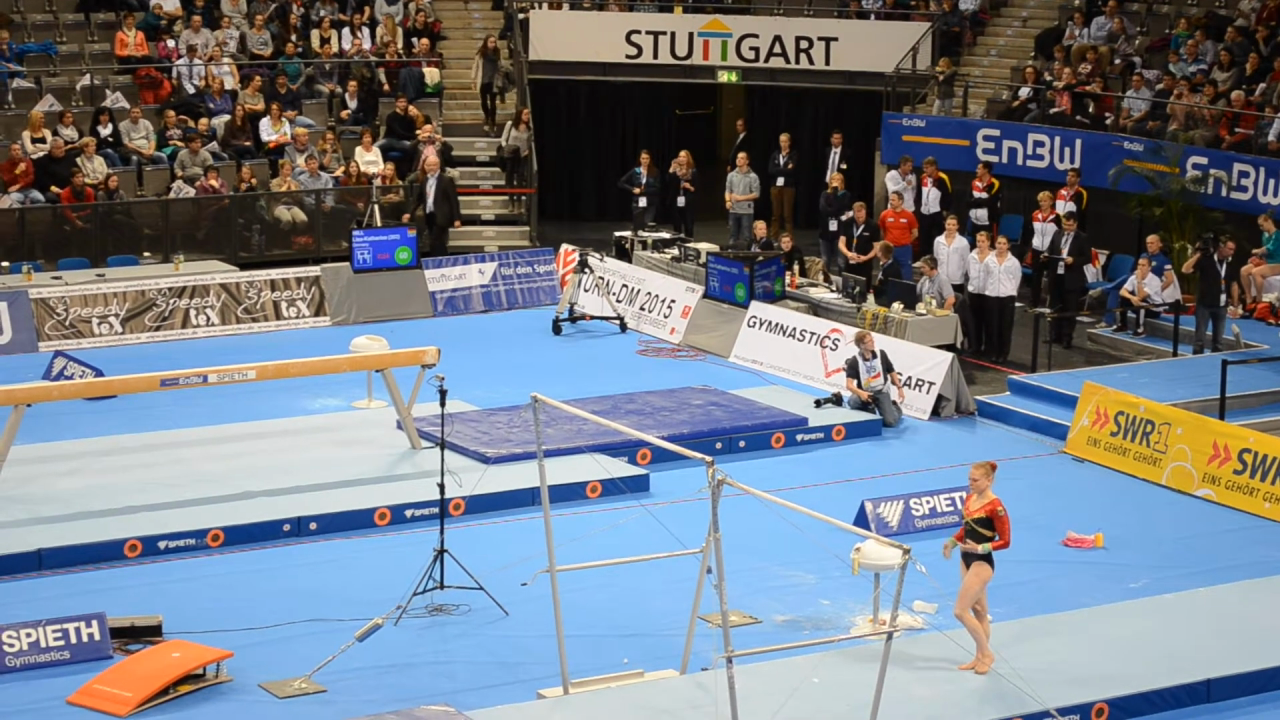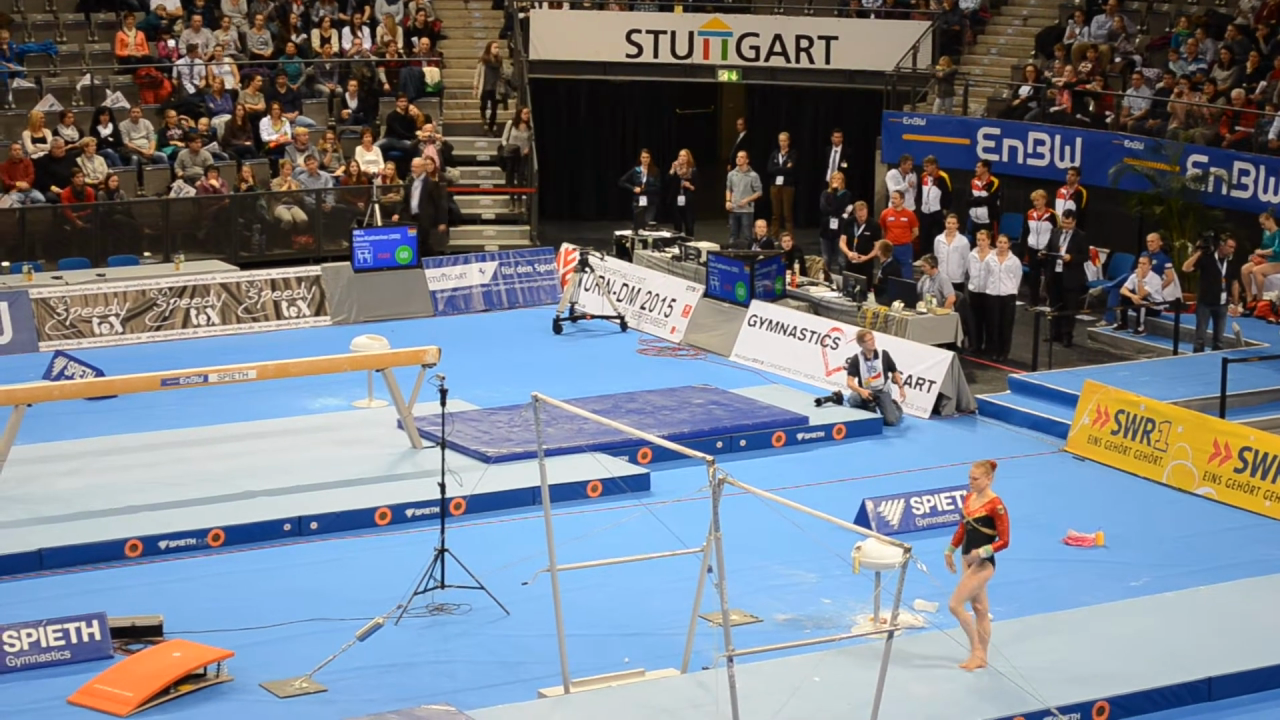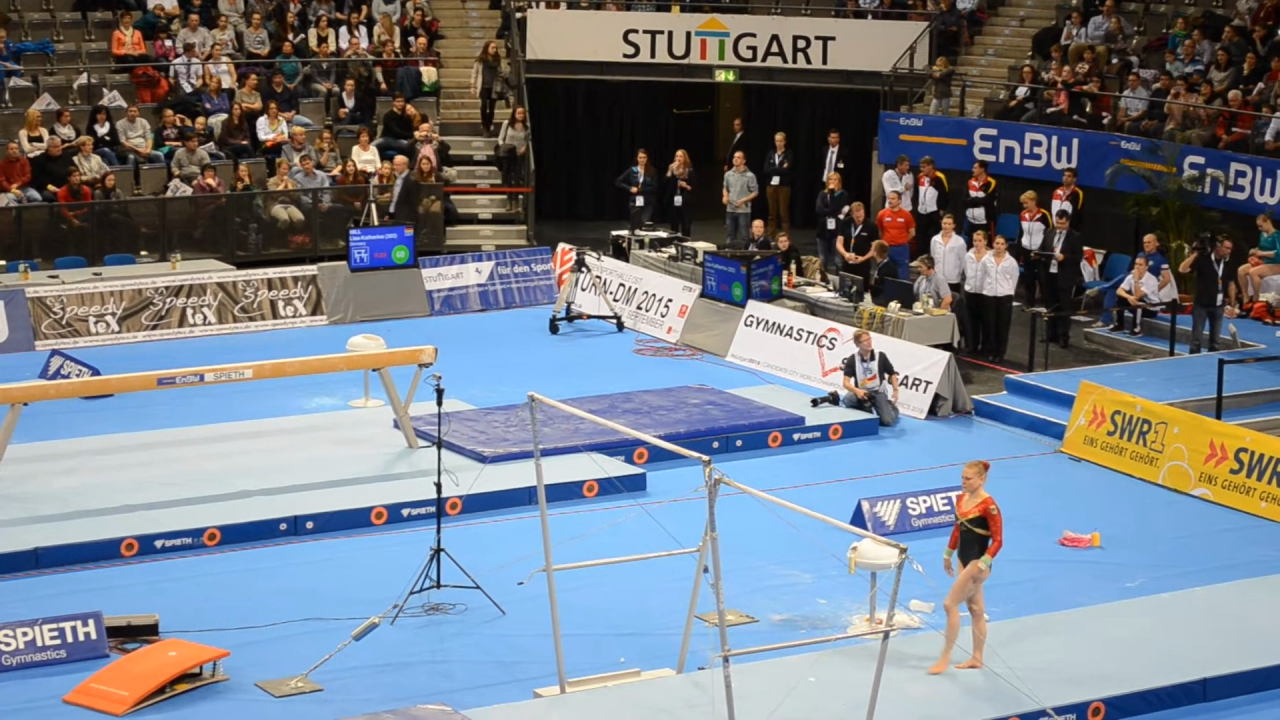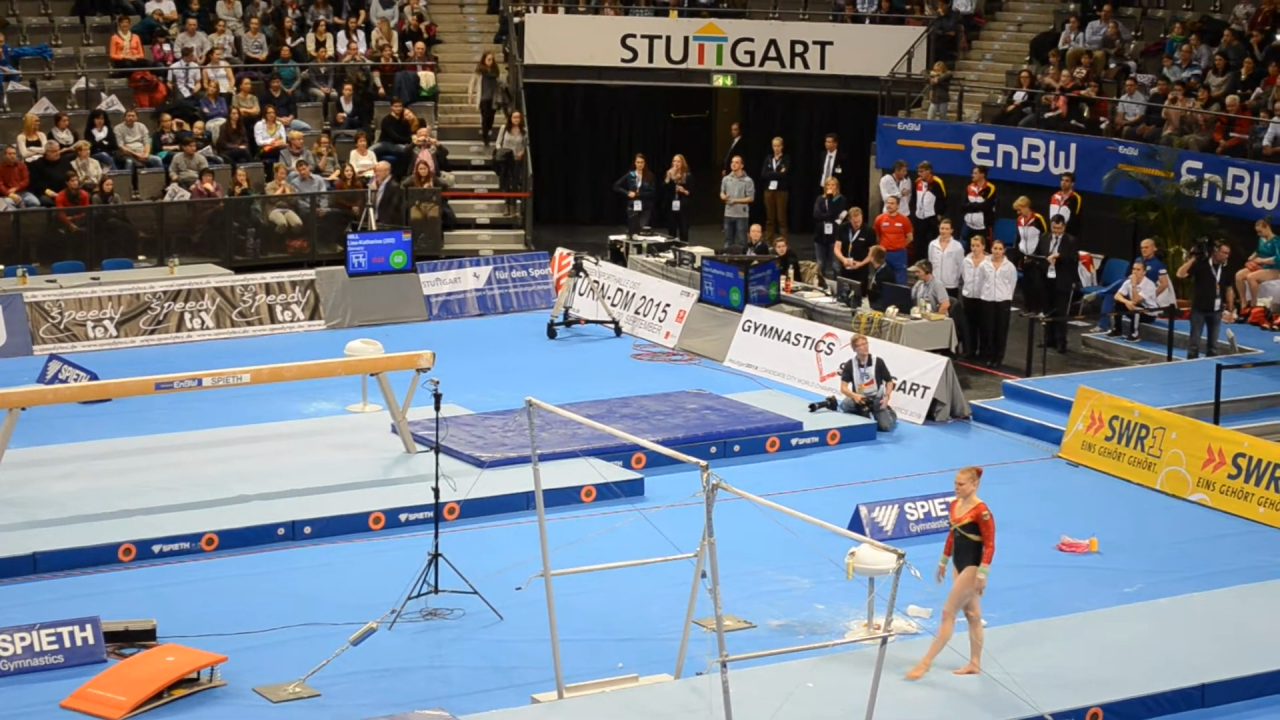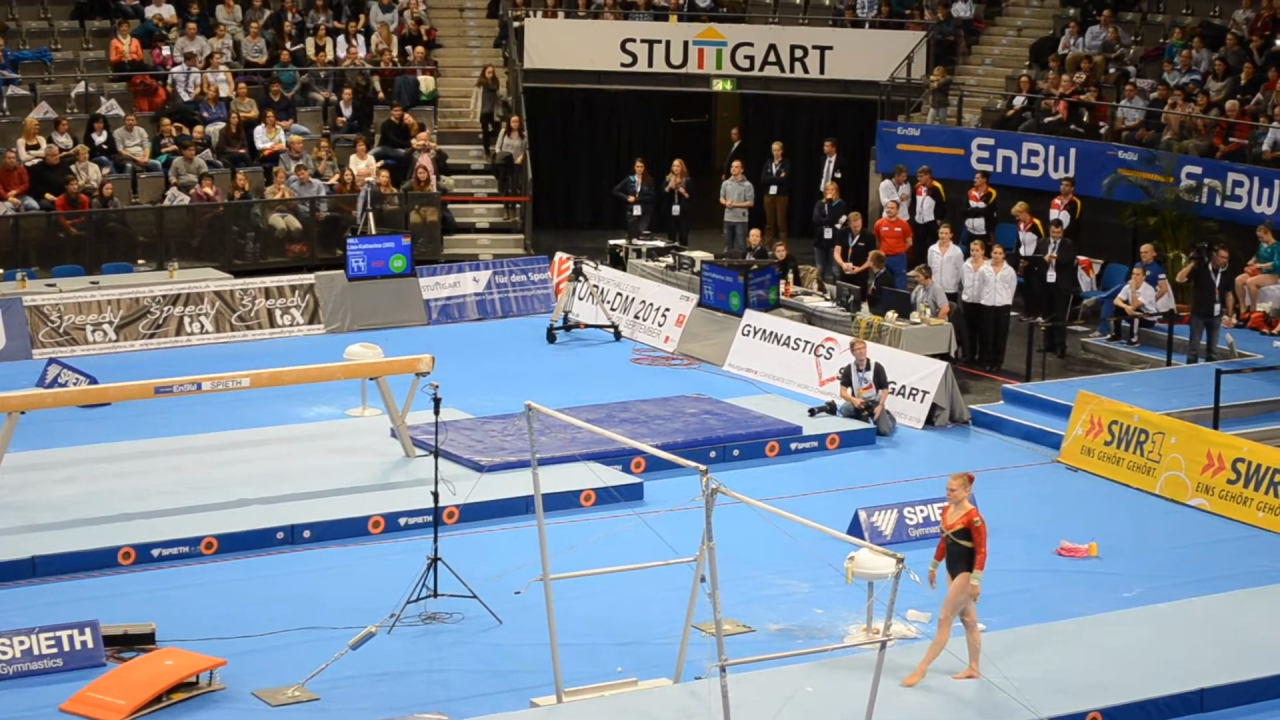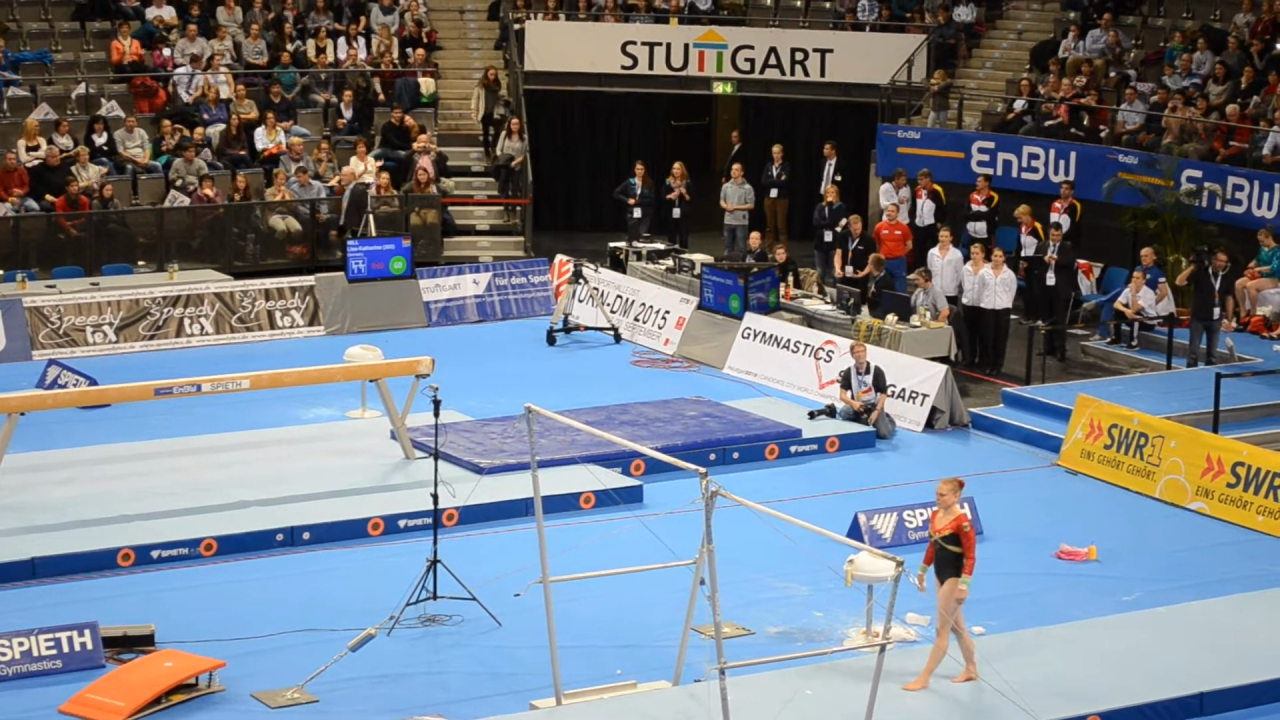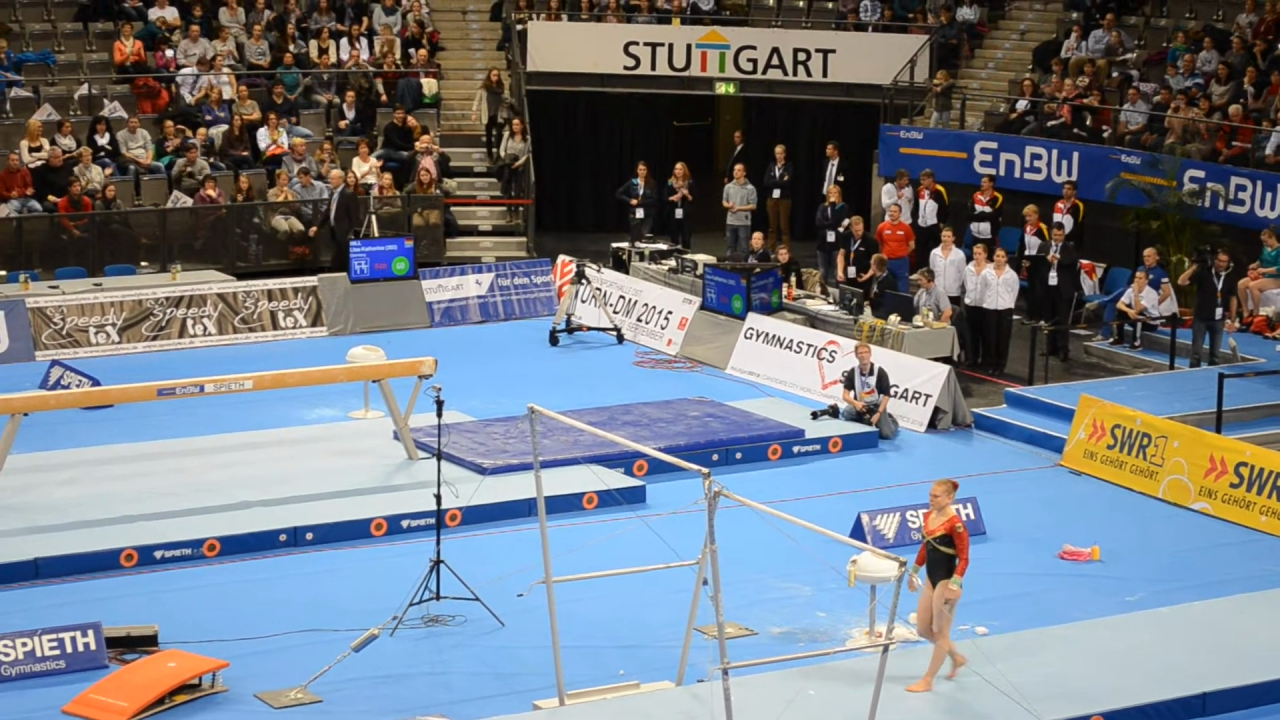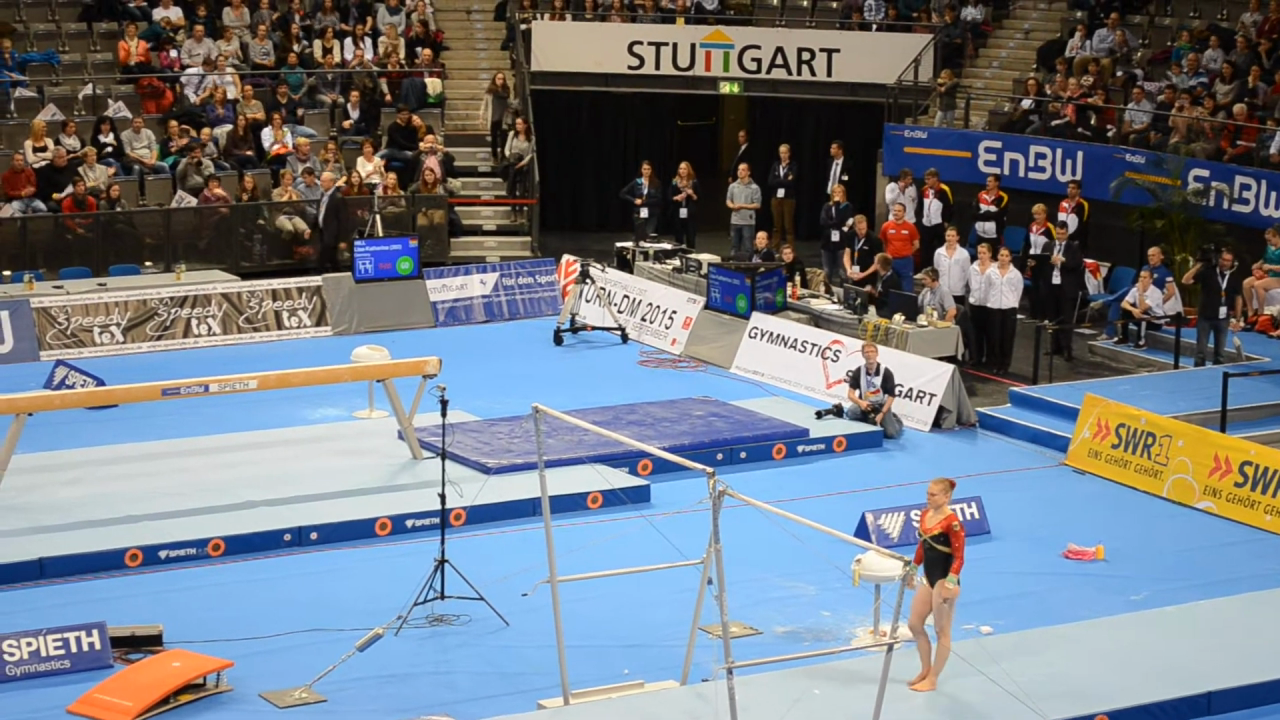
dt=0.2s
person 1, frame 1
left shoulder: (995, 506)
right shoulder: (969, 498)
left elbow: (1005, 541)
left wrist: (979, 548)
right wrist: (952, 542)
left hip: (982, 563)
right hip: (966, 560)
left knee: (960, 611)
right knee: (979, 610)
left ankle: (986, 653)
right ankle: (979, 657)
person 1, frame 2
left shoulder: (996, 505)
right shoulder: (969, 497)
left elbow: (1004, 541)
left wrist: (981, 553)
right wrist: (950, 551)
left hip: (983, 562)
right hip: (969, 560)
left knee: (955, 605)
right knee: (979, 608)
left ankle: (977, 650)
right ankle: (980, 655)
person 1, frame 3
left shoulder: (989, 505)
right shoulder: (961, 499)
left elbow: (997, 541)
left wrist: (982, 565)
right wrist: (948, 555)
left hip: (978, 563)
right hip: (964, 559)
left knee: (950, 604)
right knee: (976, 609)
left ankle: (945, 656)
right ankle: (976, 658)
person 1, frame 4
left shoulder: (981, 511)
right shoulder: (955, 505)
left elbow: (989, 546)
left wrist: (982, 575)
right wrist: (943, 562)
left hip: (972, 568)
right hip: (959, 565)
left knee: (948, 613)
right knee: (972, 615)
left ankle: (926, 662)
right ankle: (974, 664)
person 1, frame 5
left shoulder: (973, 517)
right shoulder: (946, 511)
left elbow: (981, 551)
left wrist: (975, 581)
right wrist: (933, 567)
left hip: (965, 573)
right hip: (952, 571)
left knee: (944, 621)
right knee: (968, 621)
left ankle: (921, 669)
right ankle: (973, 668)
person 1, frame 6
left shoulder: (962, 522)
right shoulder: (935, 515)
left elbow: (970, 557)
left wrist: (963, 586)
right wrist: (922, 571)
left hip: (954, 579)
right hip: (940, 576)
left knee: (941, 629)
right knee: (956, 626)
left ankle: (924, 678)
right ankle: (971, 670)
person 1, frame 7
left shoulder: (955, 523)
right shoulder: (928, 516)
left elbow: (963, 559)
left wrist: (954, 586)
right wrist: (914, 572)
left hip: (946, 580)
right hip: (931, 579)
left knee: (940, 632)
right knee: (923, 629)
left ankle: (927, 680)
right ankle: (956, 657)
person 1, frame 8
left shoulder: (952, 522)
right shoulder: (925, 515)
left elbow: (959, 557)
left wrist: (949, 585)
right wrist: (912, 571)
left hip: (944, 580)
right hip: (928, 578)
left knee: (942, 632)
right knee: (914, 624)
left ankle: (932, 680)
right ankle: (925, 670)
